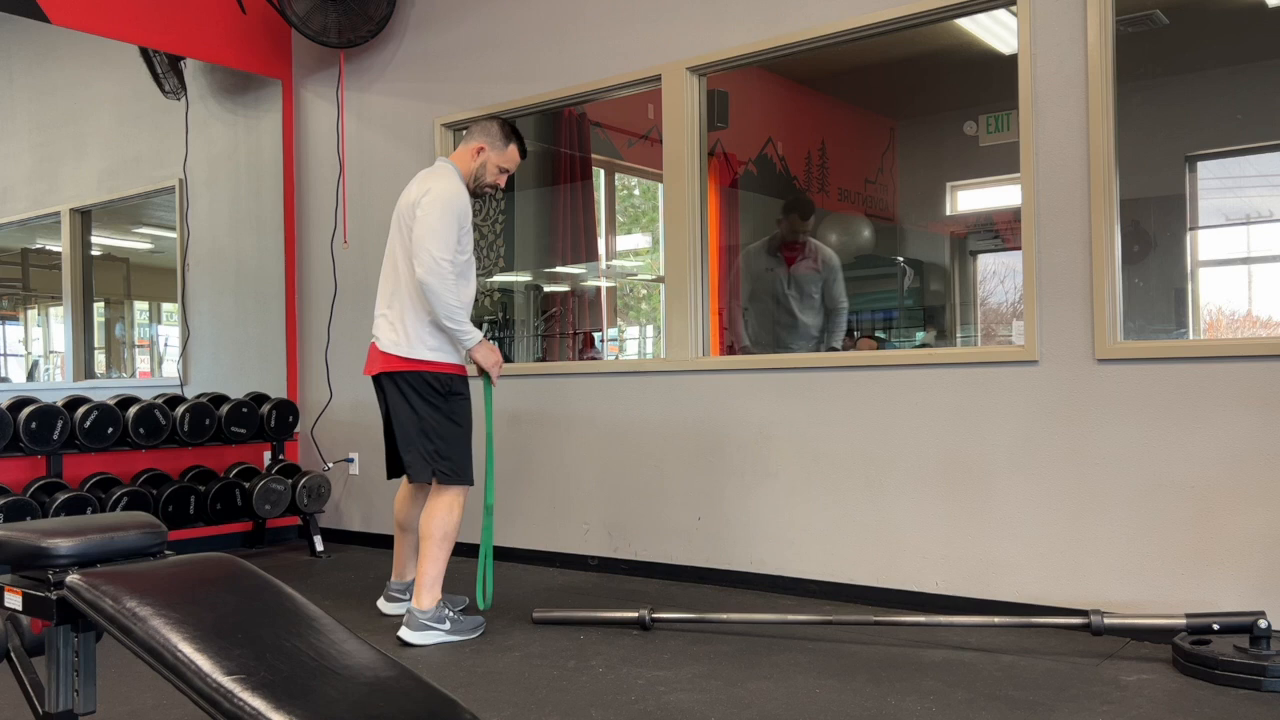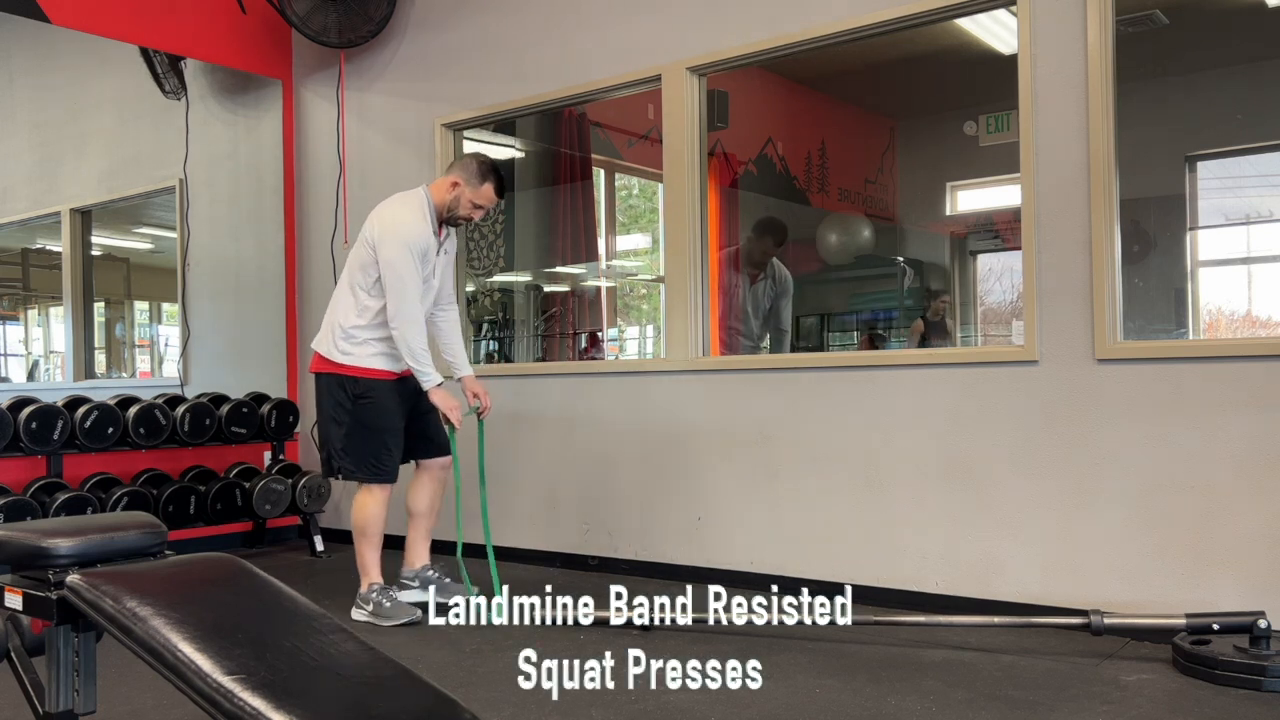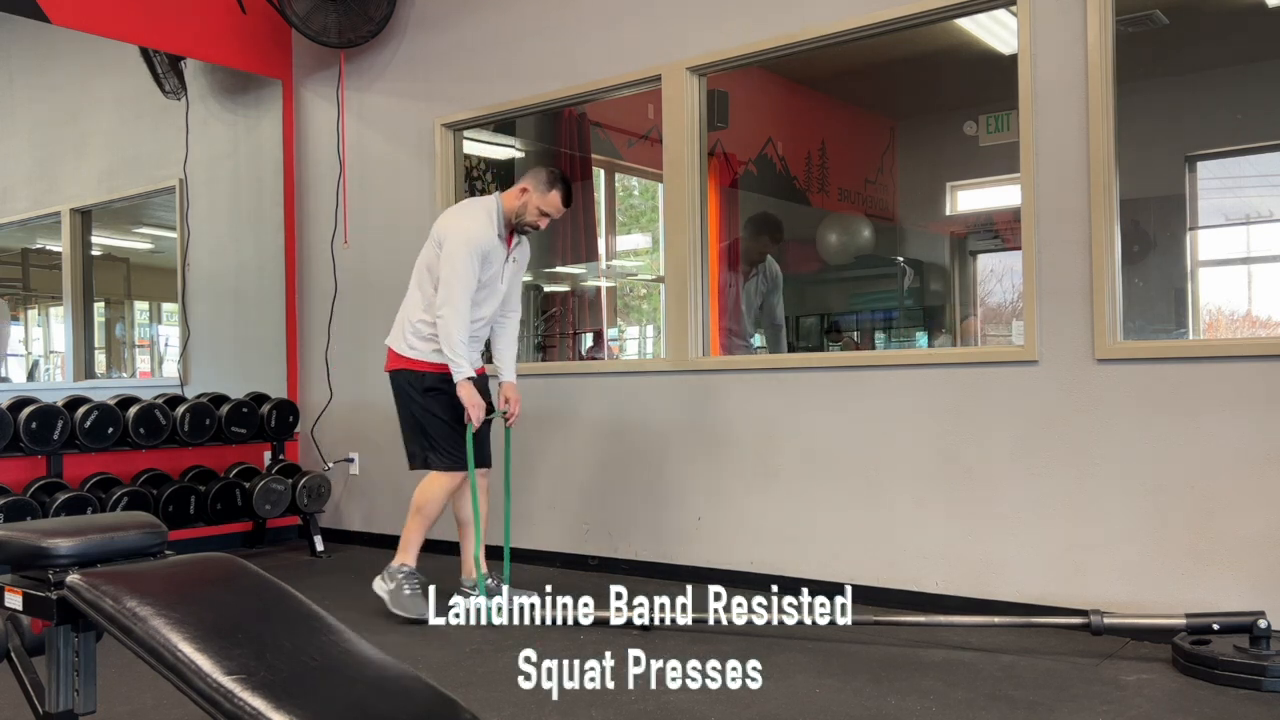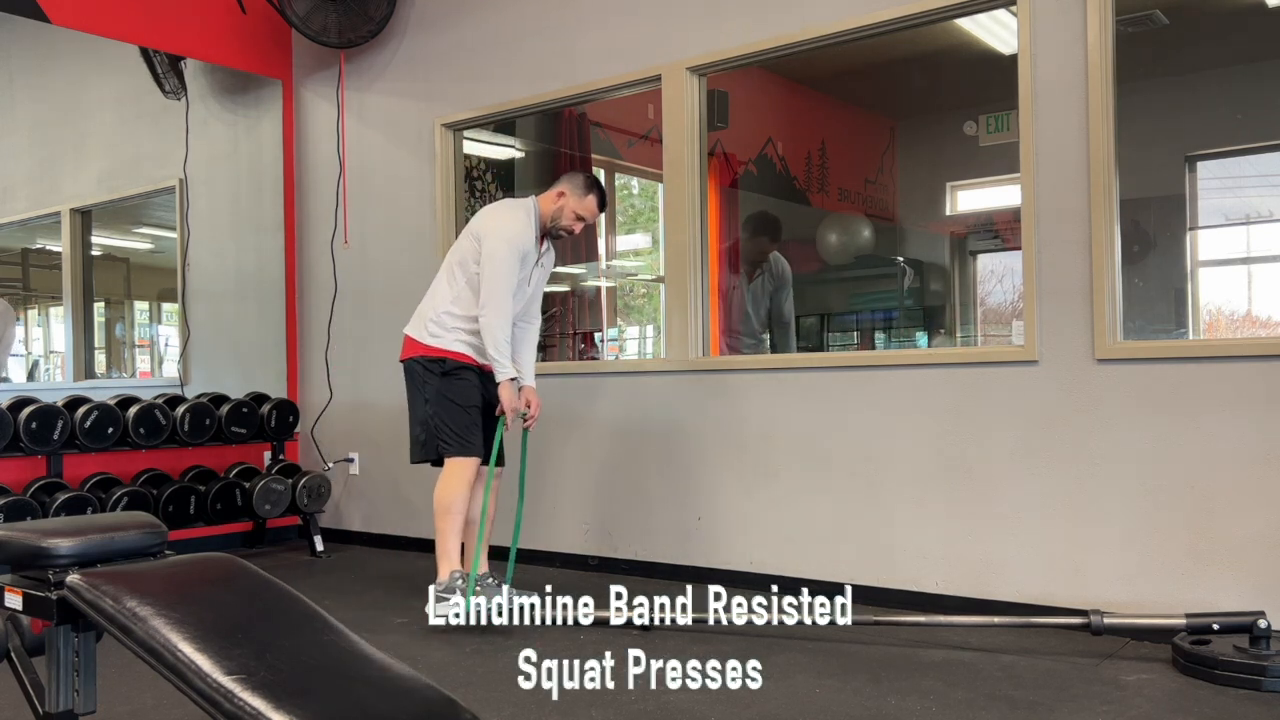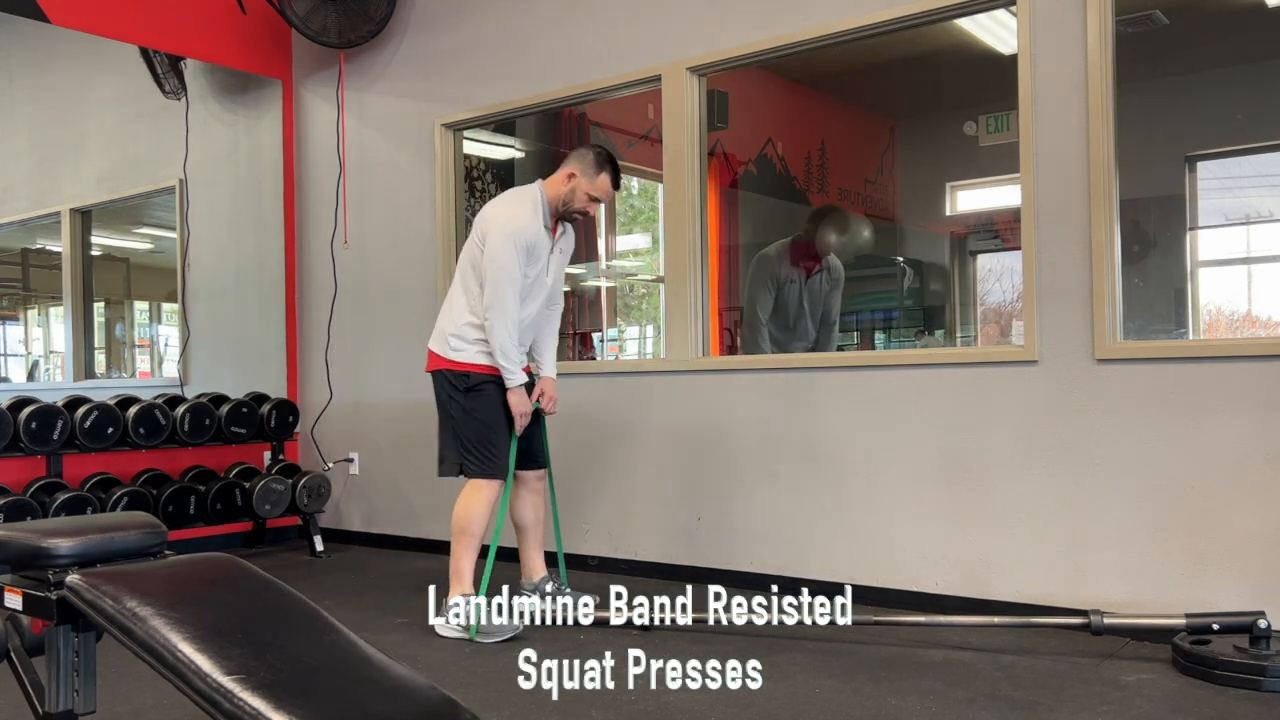
dt=1s
person 1, frame 1
left shoulder: (438, 193)
right shoulder: (443, 192)
right elbow: (432, 279)
left wrist: (473, 340)
right wrist: (473, 342)
left hip: (404, 355)
right hip: (421, 359)
left knee: (423, 476)
right knee: (449, 481)
left ankle: (402, 586)
right ankle: (426, 612)
person 1, frame 2
left shoulder: (444, 231)
right shoulder: (403, 223)
left elbow: (442, 309)
right elbow: (404, 316)
left wrist: (465, 374)
right wrist: (433, 386)
left hip: (395, 365)
right hip: (354, 363)
left knee: (435, 459)
right knee: (376, 478)
left ankle: (417, 572)
right ankle: (370, 592)
person 1, frame 3
left shoulder: (520, 247)
right shoulder: (469, 224)
left elbow: (507, 315)
right elbow: (450, 308)
left wrist: (507, 378)
right wrist: (463, 380)
left hip: (463, 365)
right hip: (422, 359)
left knee: (475, 470)
right knee: (449, 467)
left ankle: (474, 578)
right ankle: (398, 573)
person 1, frame 4
left shoulder: (545, 251)
right shoulder: (507, 223)
left elbow: (526, 320)
right elbow: (494, 306)
left wrist: (527, 382)
right wrist: (507, 379)
left hip: (475, 358)
right hip: (439, 350)
left knee: (483, 466)
right knee: (462, 460)
left ankle: (477, 577)
right ankle: (448, 585)
person 1, frame 5
left shoulder: (564, 231)
right shoulder: (514, 218)
left elbow: (549, 305)
right elbow: (498, 309)
left wrist: (547, 373)
right wrist: (516, 383)
left hip: (510, 364)
right hip: (466, 362)
left knee: (531, 474)
right knee: (486, 476)
left ankle: (536, 583)
right ankle: (459, 604)
